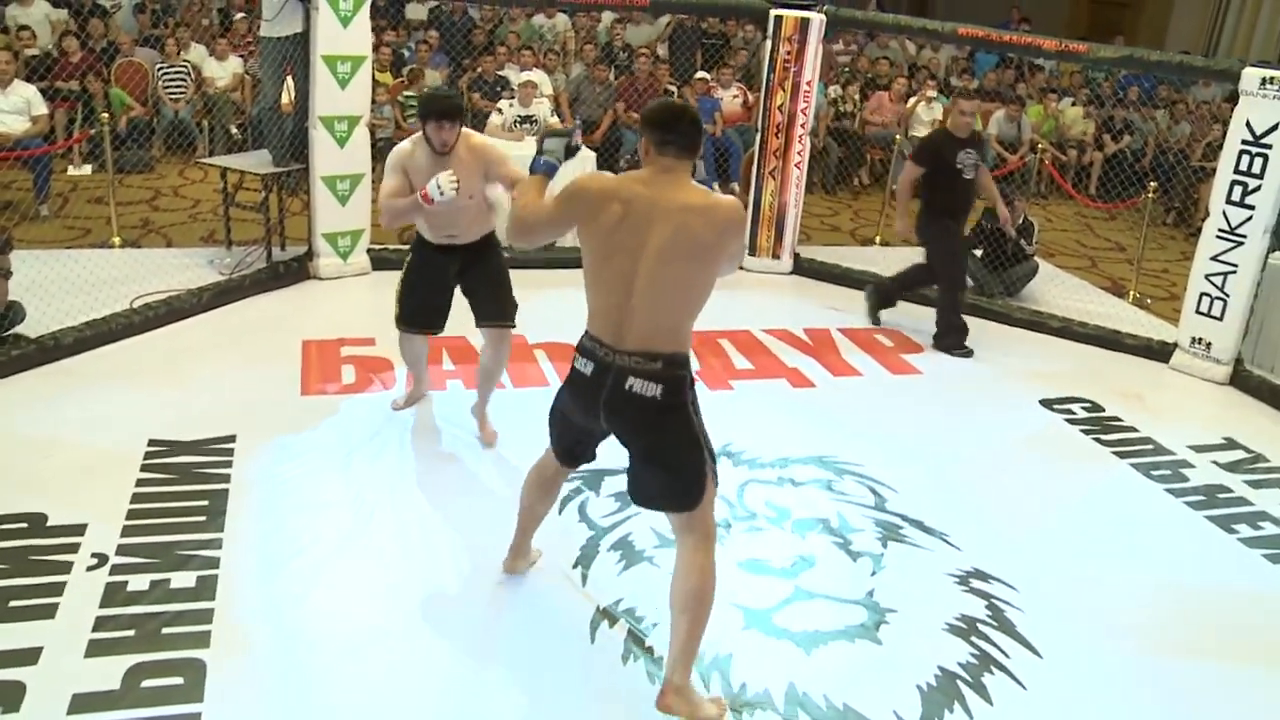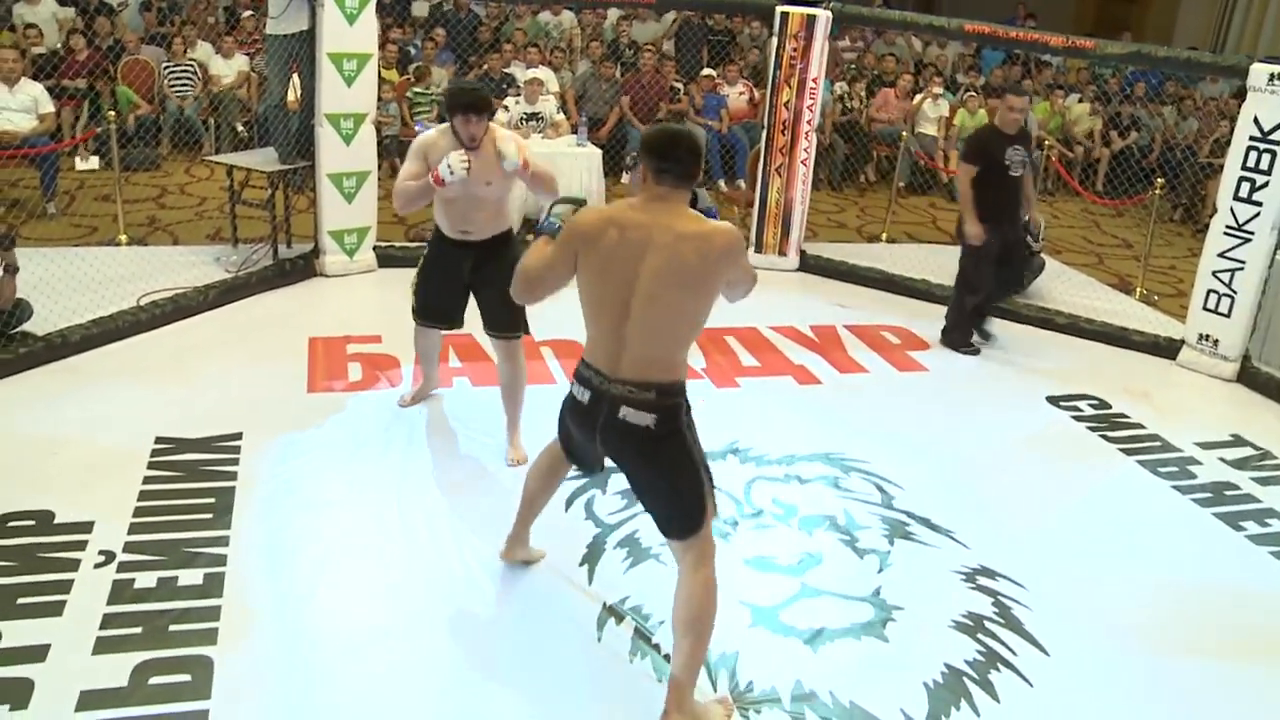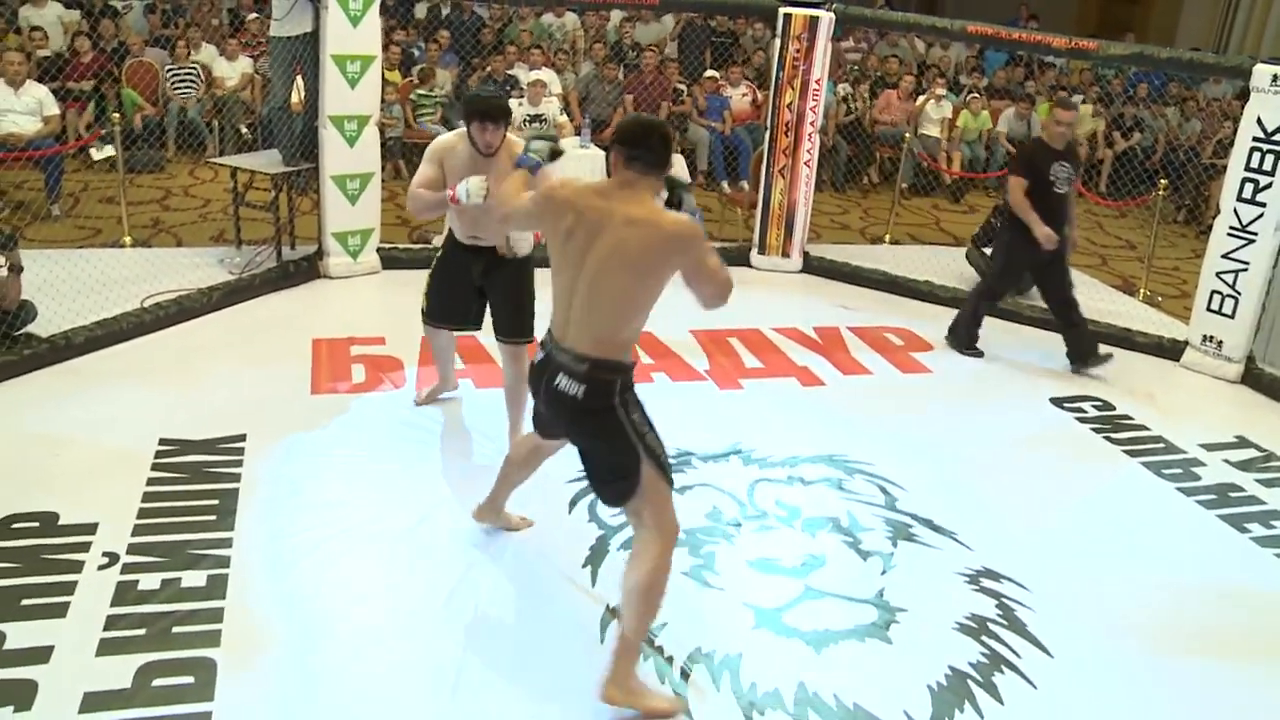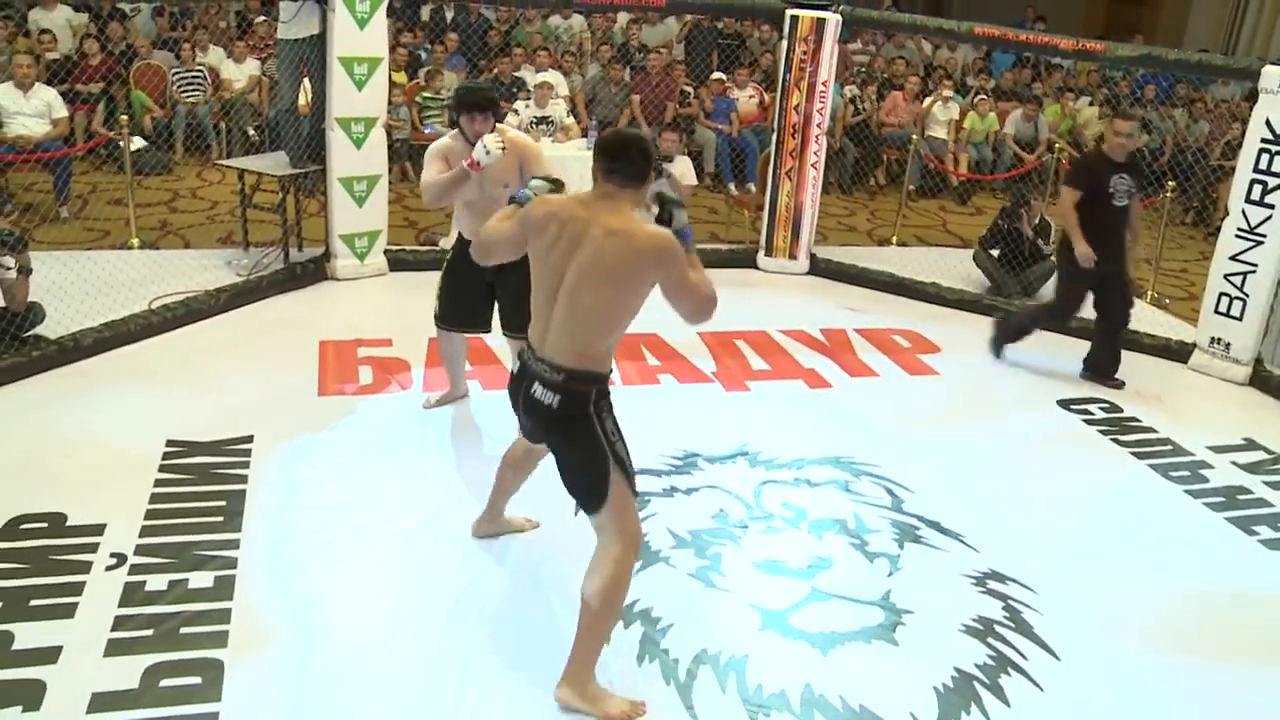
dt=0.2s
person 1, frame 1
left shoulder: (595, 191)
right shoulder: (725, 213)
left elbow: (519, 230)
left wrist: (542, 167)
left hip: (591, 371)
right hip: (661, 388)
left knee: (557, 461)
right knee: (697, 536)
left ankle: (518, 552)
person 1, frame 2
left shoulder: (591, 224)
right shoulder: (721, 240)
left elbow: (524, 289)
right elbow: (740, 290)
left wrist: (549, 229)
left hip: (588, 395)
right hip: (656, 414)
left knee: (561, 452)
right knee: (697, 559)
left ankle: (517, 543)
person 1, frame 3
left shoulder: (564, 196)
right shoulder: (674, 229)
left elbow: (507, 205)
right elbow: (715, 295)
left wrist: (528, 163)
left hip: (550, 367)
right hip: (600, 389)
left knee: (547, 435)
right knee: (659, 530)
left ankle: (492, 508)
person 1, frame 4
left shoulder: (548, 211)
right shoulder: (653, 242)
left elbow: (482, 250)
right elbow: (701, 310)
left wrist: (519, 201)
right wrist: (684, 239)
left hip: (528, 376)
right hip: (576, 396)
left knee: (533, 440)
right knee: (621, 538)
left ankle: (491, 517)
person 2, frame 1
left shoulder: (482, 149)
right shoulder: (402, 155)
left elbow: (520, 186)
right elbow: (387, 216)
right wrist: (426, 197)
left hip: (480, 249)
right hip: (430, 250)
left knee: (500, 334)
right knee: (410, 330)
left ankle: (481, 408)
right ankle: (419, 385)
person 2, frame 2
left shoulder: (505, 142)
right shoulder: (426, 144)
left elbow: (550, 190)
right elbow: (401, 202)
left wrist: (521, 167)
right wrist: (439, 177)
left hip: (497, 248)
right hip: (447, 245)
left knee: (508, 342)
right knee: (426, 323)
left ankle: (514, 434)
right ankle: (428, 382)
person 2, frame 3
left shoulder: (522, 155)
right shoulder: (443, 148)
right elbow: (414, 205)
left wrist: (530, 233)
right wrist: (455, 196)
left hip: (508, 255)
right hip: (459, 249)
left knee: (514, 346)
right knee: (435, 324)
left ankle: (517, 431)
right ankle: (446, 379)
person 2, frame 4
left shoulder: (520, 144)
right shoulder: (441, 150)
right elbow: (431, 198)
right wrist: (472, 164)
right hip: (470, 250)
left knee: (523, 341)
right knee: (448, 327)
right ankle: (456, 386)
person 3, frame 1
left shoulder: (976, 140)
right shoulder: (934, 142)
left elbow: (981, 173)
right elbow: (907, 178)
left wrist: (999, 205)
right wrist: (902, 218)
left hip: (956, 220)
right hip: (936, 221)
left knee: (931, 272)
right knee: (952, 280)
left ankle: (880, 293)
right ankle: (949, 339)
person 3, frame 2
left shoulder: (1024, 137)
right shoulder: (982, 138)
right elbow: (963, 179)
left wrist: (1031, 208)
right wrist: (969, 221)
left hip: (1010, 220)
right hip: (982, 222)
left knee: (1014, 272)
right knee: (975, 279)
left ankle: (974, 318)
right ankle: (955, 335)
person 3, frame 3
left shoulder: (1072, 154)
right shoulder: (1029, 152)
right elbow: (1015, 194)
left wrist: (1071, 226)
right wrist: (1037, 227)
left hip: (1053, 237)
right hip: (1020, 236)
left knee: (1062, 296)
right knee: (993, 288)
left ankle: (1082, 353)
right ankle: (960, 336)
person 3, frame 4
left shoulder: (1134, 168)
right shoulder: (1087, 164)
right elbow: (1066, 204)
left wrist: (1136, 241)
right wrist: (1079, 244)
left hip: (1112, 253)
right hip: (1082, 251)
left knee: (1117, 312)
right knee: (1062, 310)
left ankle: (1099, 368)
right ankle: (1007, 330)
